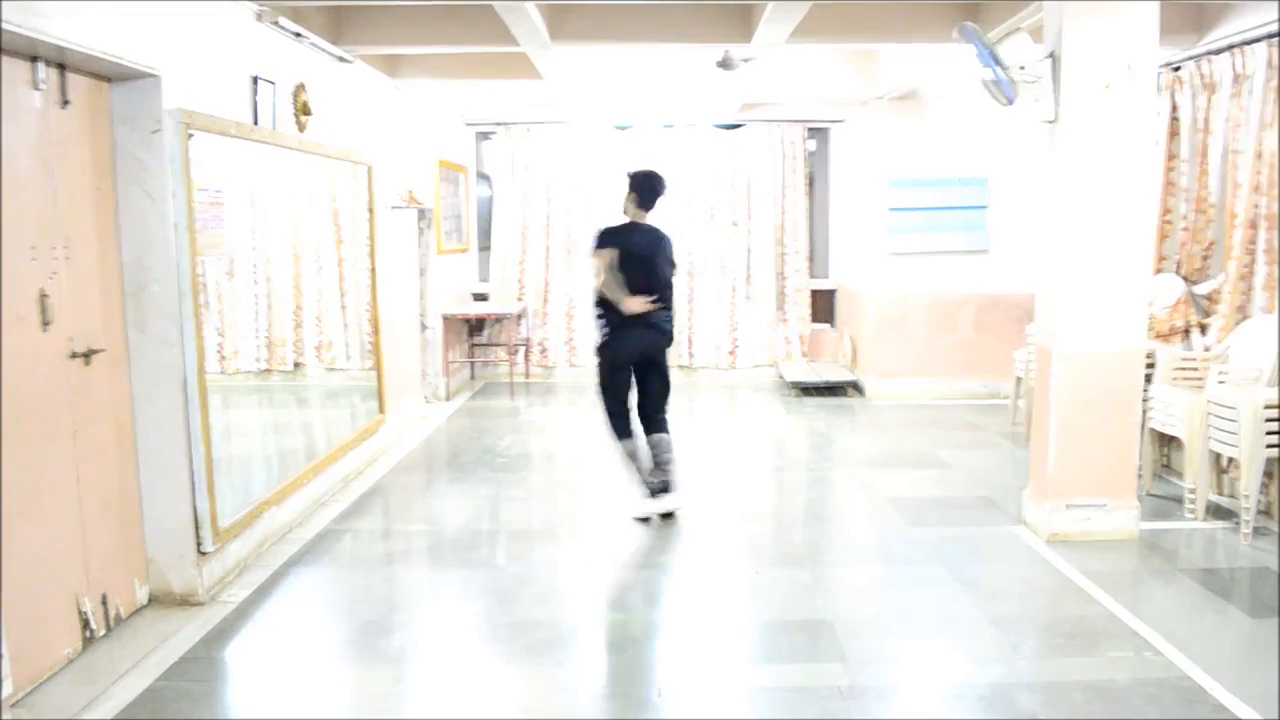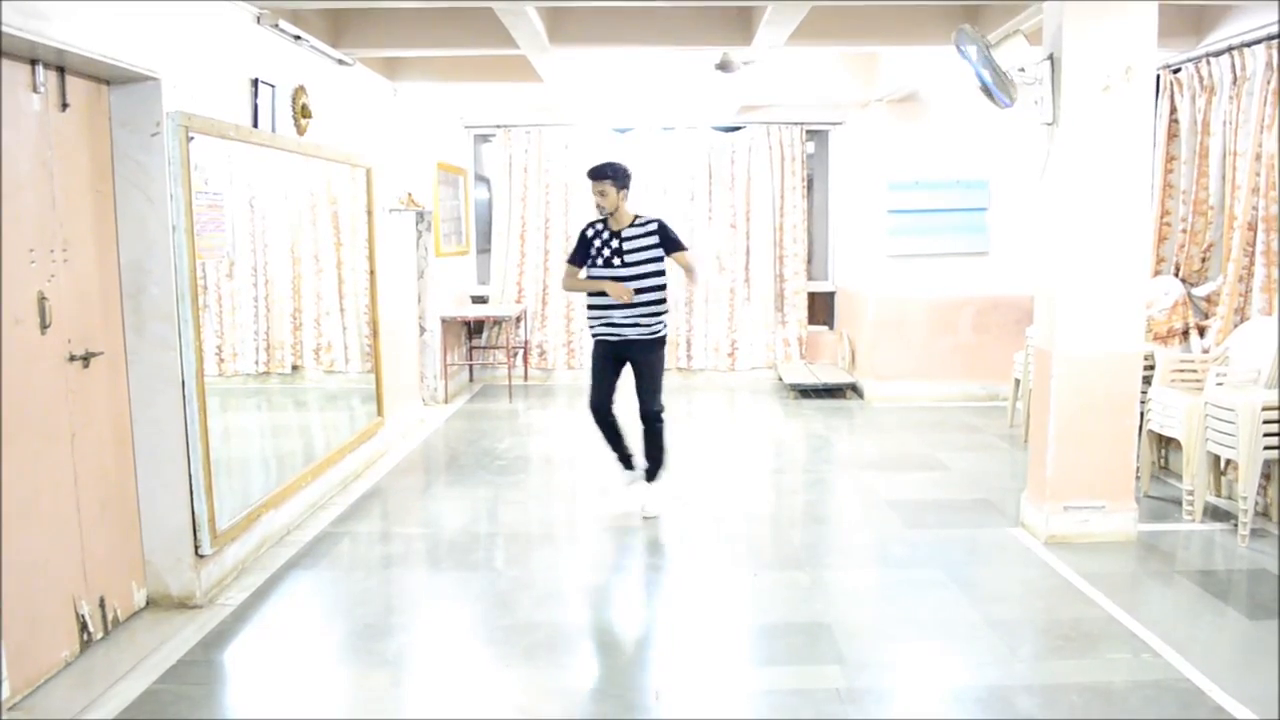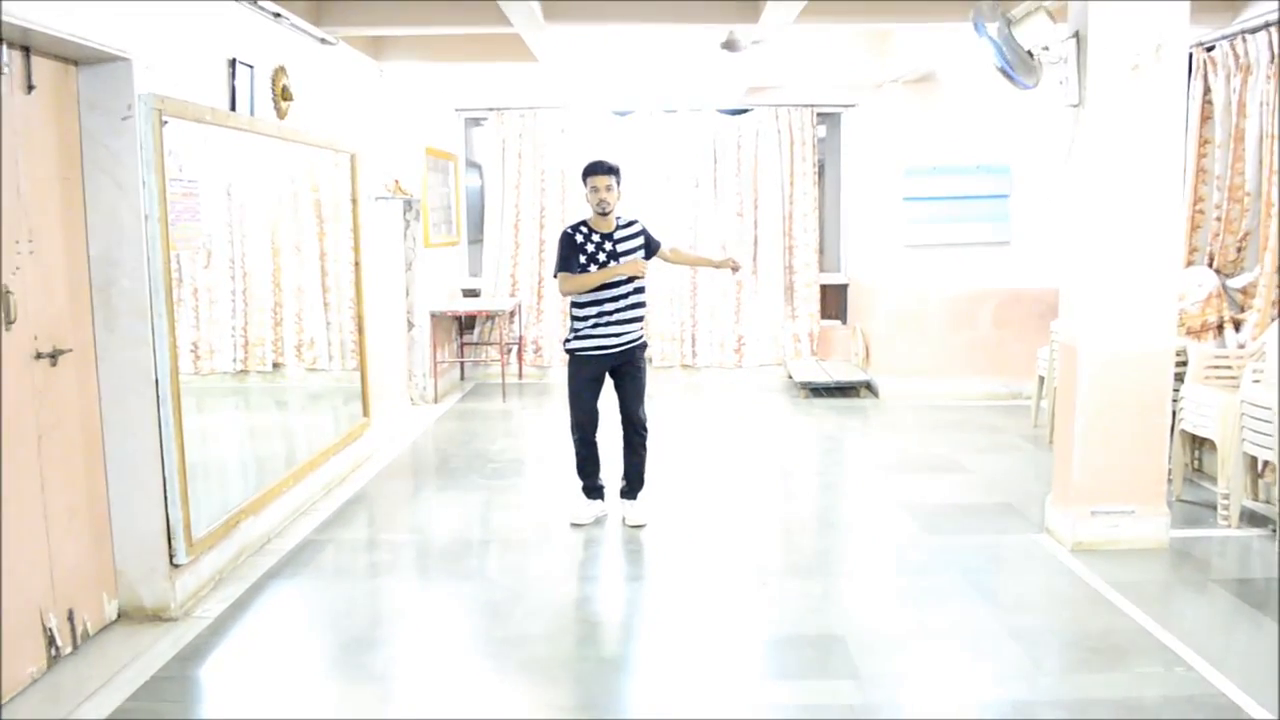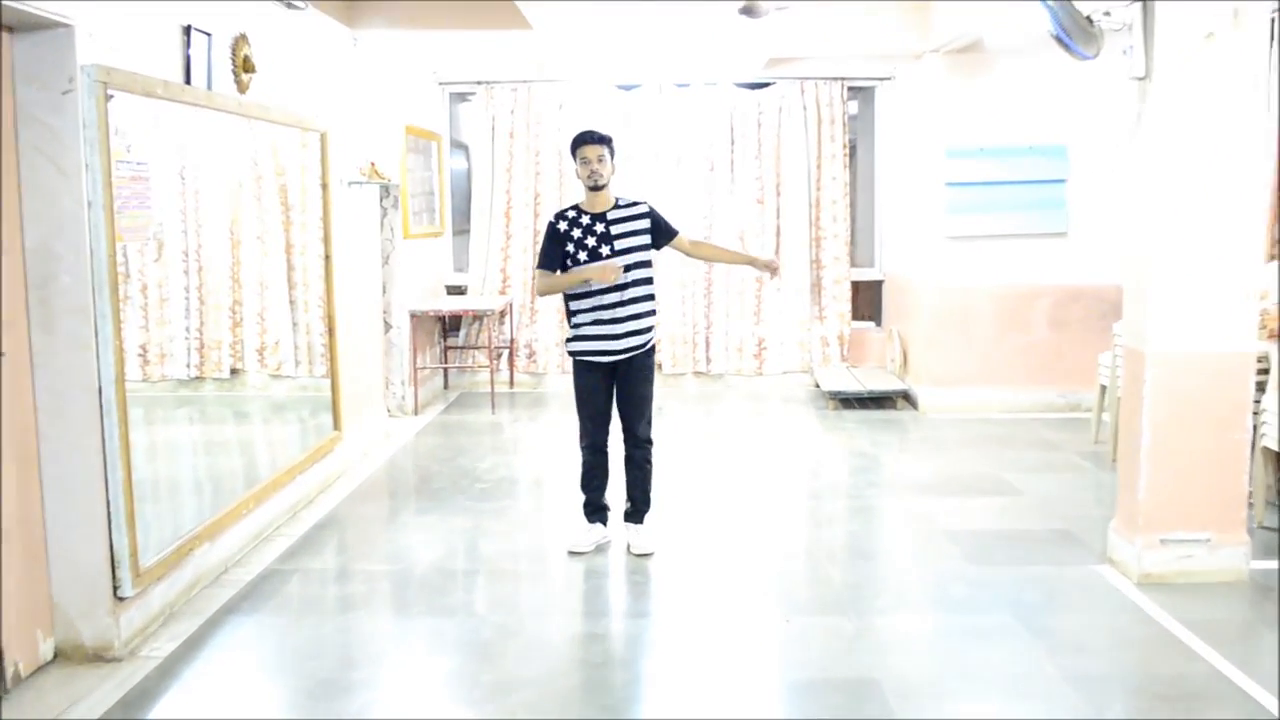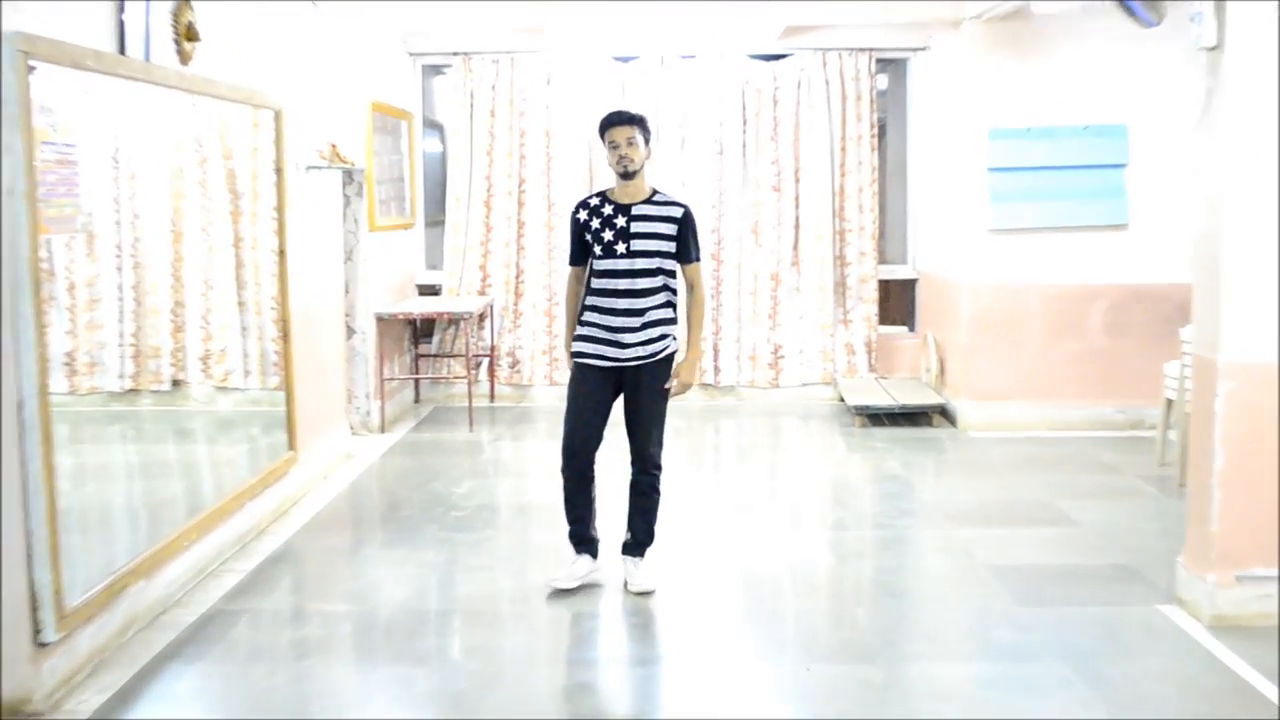
dt=1s
person 1, frame 1
left shoulder: (610, 236)
right shoulder: (662, 240)
left elbow: (601, 273)
left wrist: (622, 299)
left hip: (618, 339)
right hip: (657, 335)
left knee: (618, 414)
right knee: (655, 415)
left ankle: (657, 492)
person 1, frame 2
left shoulder: (655, 229)
right shoulder: (591, 232)
left elbow: (687, 266)
right elbow: (568, 279)
left wrist: (687, 282)
right wrist: (604, 285)
left hip: (647, 336)
right hip: (606, 337)
left knee: (650, 411)
right knee: (599, 406)
left ankle: (651, 482)
right ankle: (630, 467)
person 1, frame 3
left shoulder: (635, 230)
right shoulder: (573, 237)
left elbow: (667, 253)
right elbow: (565, 286)
left wrist: (716, 263)
right wrist: (617, 269)
left hip: (630, 347)
right hip: (586, 350)
left knee: (635, 423)
right knee: (583, 426)
left ankle: (631, 497)
right ankle: (592, 497)
person 1, frame 4
left shoulder: (641, 214)
right shoulder: (562, 224)
left elbow: (690, 245)
right elbow: (541, 285)
left wrist: (752, 260)
right wrist: (588, 273)
left hip: (637, 347)
right hip: (589, 351)
left knee: (638, 437)
right knee: (592, 439)
left ankle: (636, 522)
right ankle: (595, 522)
person 1, frame 5
left shoulder: (676, 214)
right shoulder: (586, 212)
left elbow: (695, 286)
left wrist: (691, 356)
right wrist: (569, 341)
left hip: (652, 356)
right hip: (595, 354)
left knee: (646, 460)
right knee: (575, 453)
left ankle: (635, 556)
right ankle: (584, 555)
